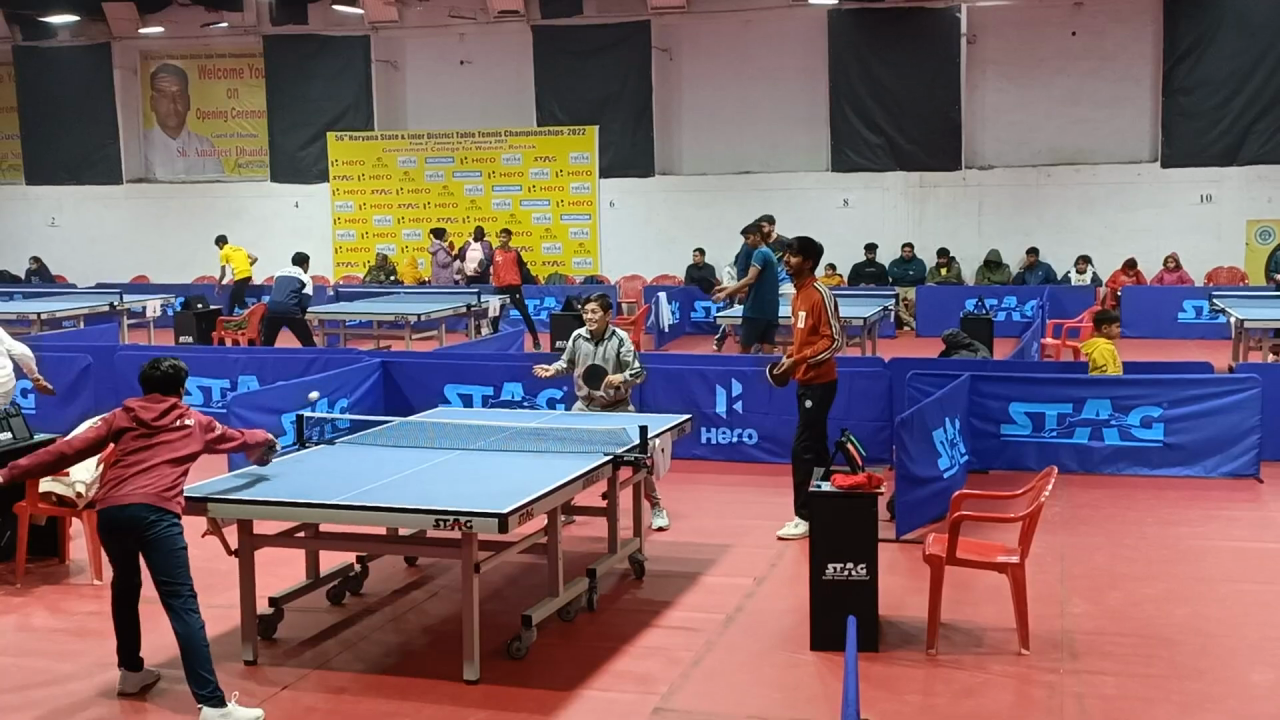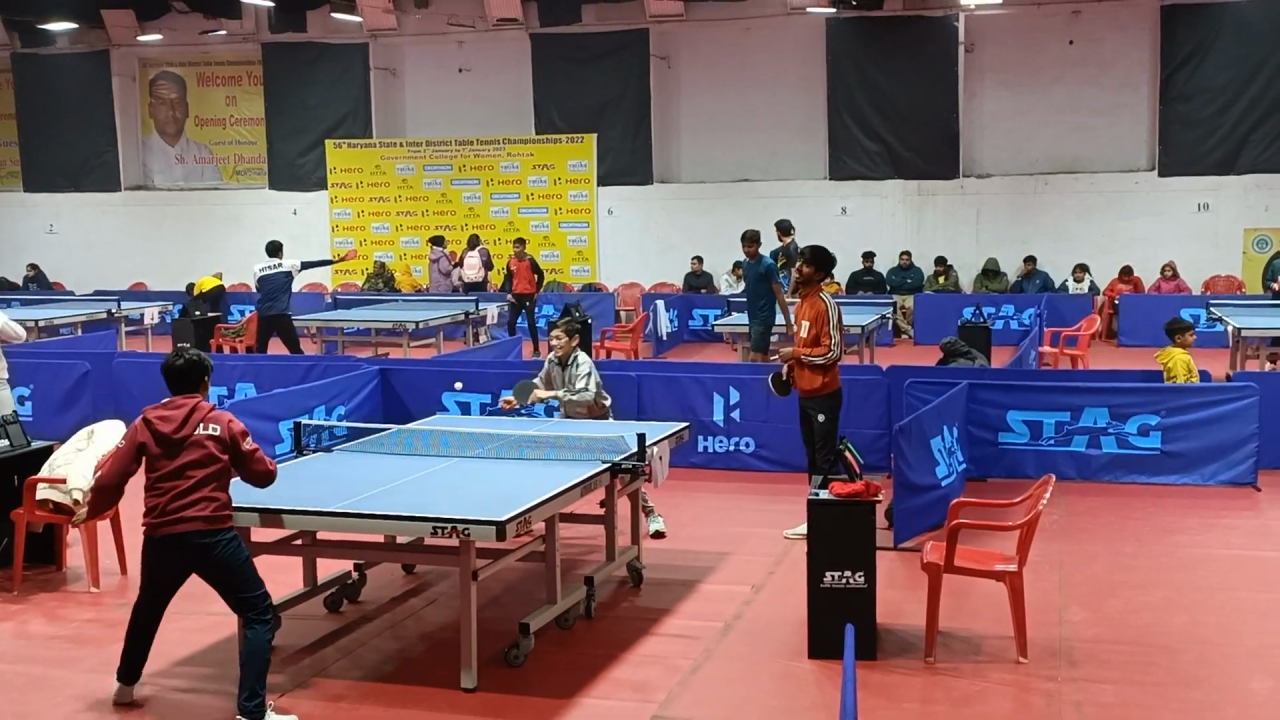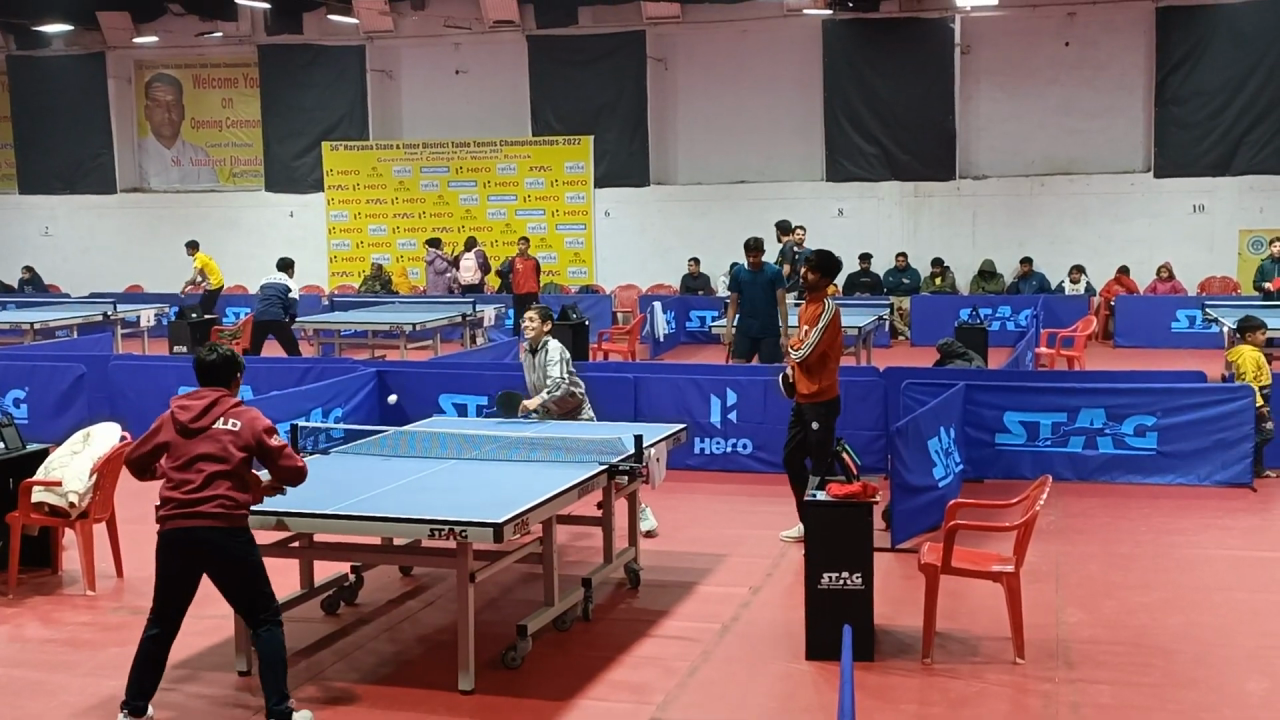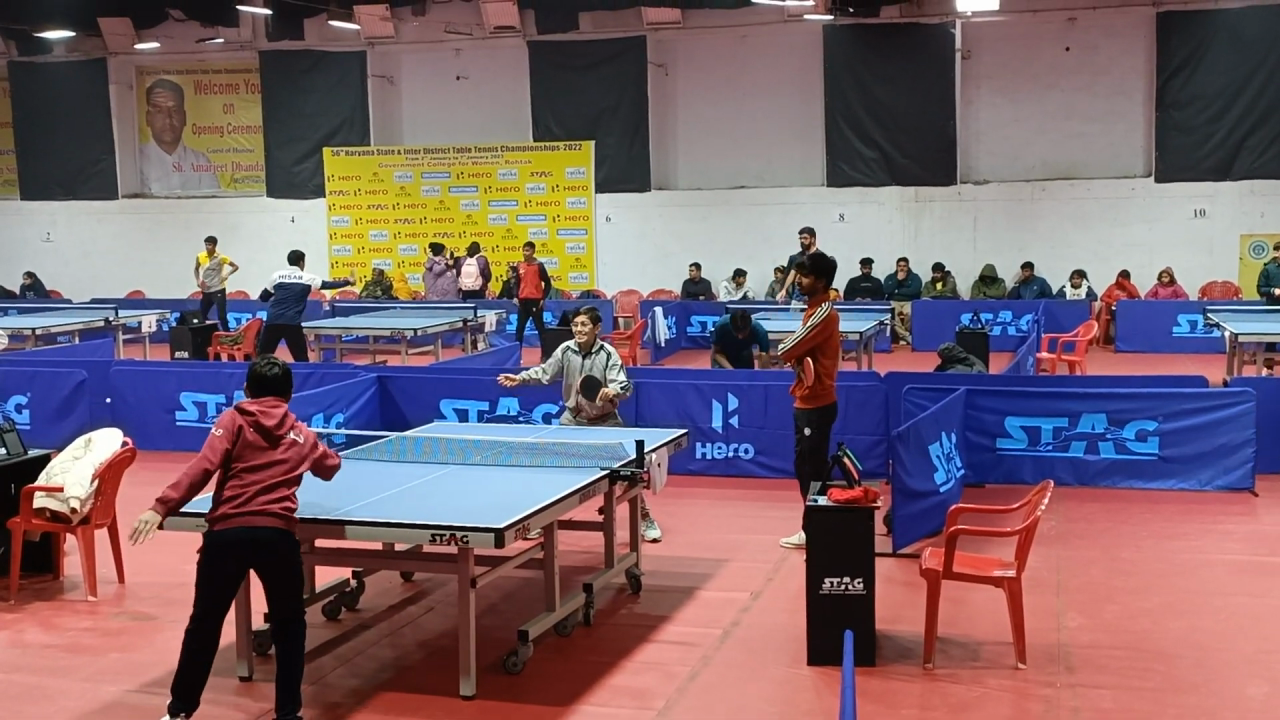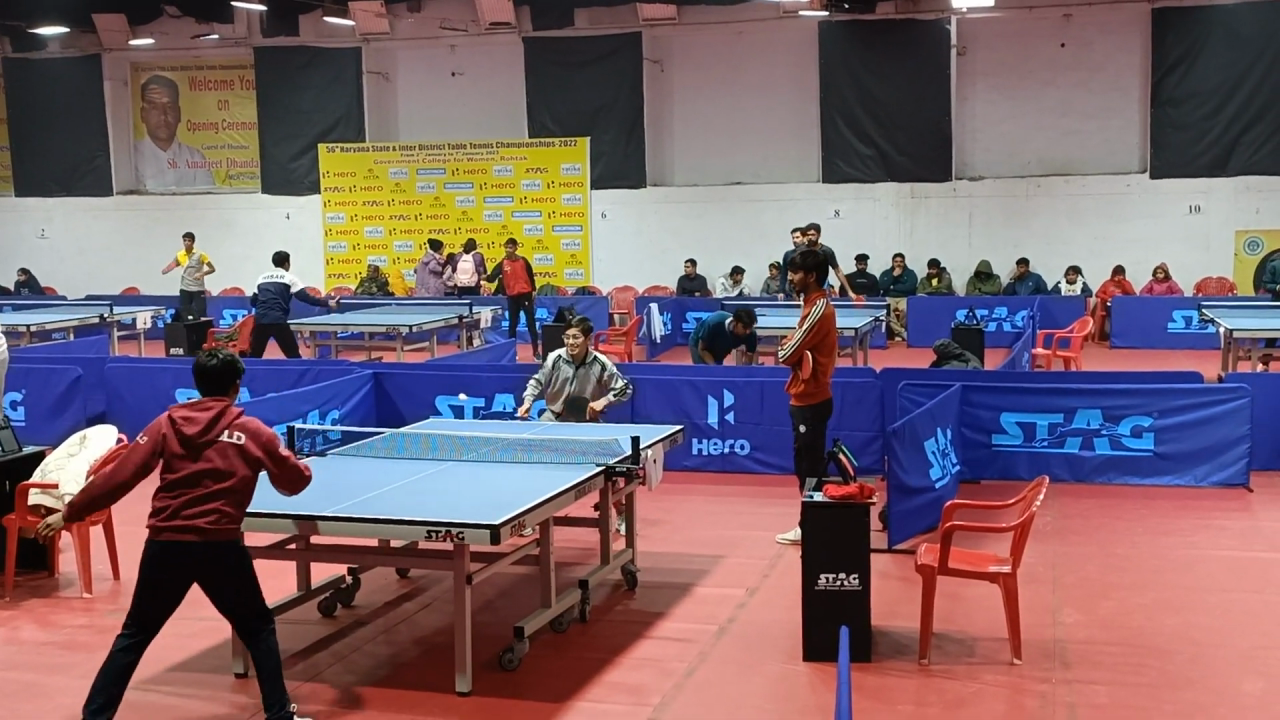
dt=0.5s
person 1, frame 1
left shoulder: (122, 416)
right shoulder: (195, 422)
left elbow: (69, 449)
right elbow: (236, 437)
right wrist: (263, 440)
left hip: (110, 511)
right hip: (154, 513)
left knee: (125, 585)
right knee: (182, 604)
left ankle: (131, 671)
person 1, frame 2
left shoulder: (143, 425)
right shoulder: (222, 422)
left elbow: (109, 483)
right elbow: (263, 475)
left wrist: (91, 510)
right wrist: (230, 466)
left hip: (161, 537)
right hip: (212, 535)
left knee: (147, 607)
right knee: (259, 615)
left ankle: (125, 685)
person 1, frame 3
left shoulder: (172, 417)
right shoulder: (248, 419)
left elbow: (134, 462)
right elbow: (294, 473)
right wrist: (269, 484)
left hip: (174, 532)
right hip: (225, 532)
left knee: (162, 621)
right knee: (265, 620)
person 1, frame 4
left shoulder: (233, 419)
right shoulder: (302, 434)
left elbow: (203, 467)
right elbow: (331, 466)
left wrist: (161, 507)
left hip: (227, 533)
right hip: (277, 535)
left knee: (204, 624)
right knee: (289, 628)
person 1, frame 5
left shoulder: (168, 424)
right shoulder: (251, 431)
left elbow: (120, 474)
right elbow: (296, 480)
left wrist: (70, 512)
right wrist: (266, 466)
left hip: (165, 544)
right hip: (219, 546)
left knee: (134, 635)
right knee: (257, 628)
person 2, frame 1
left shoulder: (820, 295)
right shoulder: (798, 294)
left elbow: (834, 341)
left wrist: (798, 360)
right wrist: (790, 356)
left hip: (819, 382)
right hip: (805, 381)
left knee: (802, 448)
right knee: (816, 448)
left ankle: (804, 517)
person 2, frame 2
left shoulder: (826, 306)
right shoulder: (801, 304)
left elbow: (832, 352)
left wrist: (794, 353)
right wrist: (790, 364)
left hip: (824, 395)
right hip: (805, 393)
left knee: (826, 462)
right knee: (813, 459)
person 2, frame 3
left shoulder: (827, 310)
right shoulder: (806, 306)
left elbow: (805, 352)
left wrist: (791, 343)
right wrist: (791, 366)
left hip: (821, 401)
right hip: (802, 398)
left knee: (820, 468)
right knee: (791, 459)
right ankle: (808, 522)
person 2, frame 4
left shoulder: (823, 313)
right shoulder: (816, 309)
left elbow: (786, 351)
right elbow: (802, 350)
left wrist: (792, 350)
right wrist: (798, 358)
left hip: (816, 404)
right hip: (808, 401)
left knee: (814, 471)
right knee: (804, 468)
person 2, frame 5
left shoulder: (818, 310)
right shoulder: (815, 305)
left elbow: (786, 355)
right elbow: (795, 347)
left wrist: (787, 348)
right wrist: (791, 347)
left hip: (810, 400)
right hip: (806, 397)
left knee: (810, 467)
right knee: (805, 465)
person 3, frame 1
left shoulder: (620, 339)
right shoulder: (577, 337)
left elbow: (639, 373)
right elbow: (567, 362)
left wrist: (621, 378)
right wrist: (553, 369)
left hip: (617, 408)
right hip: (586, 406)
left ankle: (656, 507)
person 3, frame 2
left shoulder: (583, 363)
right shoulder: (551, 360)
left elbow: (587, 397)
right elbow: (540, 382)
left wrist: (553, 394)
right wrist: (517, 398)
left hip: (597, 422)
right hip: (569, 421)
left ankle: (652, 516)
person 3, frame 3
left shoulder: (554, 349)
right shoulder: (526, 350)
left elbow: (560, 384)
left wrist: (537, 401)
right wrist: (530, 403)
left hip: (576, 414)
right hip: (548, 416)
left ankle: (641, 510)
person 3, frame 4
left shoulder: (608, 354)
right shoulder: (566, 350)
left elbow: (624, 386)
right elbow: (545, 371)
left wrist: (613, 391)
right wrist: (520, 378)
left hip: (605, 421)
right hip: (573, 419)
left ankle: (646, 521)
person 3, frame 5
left shoulder: (600, 364)
right shoulder: (555, 358)
left elbow: (625, 388)
right elbow: (537, 381)
left wrist: (603, 401)
right wrist: (528, 401)
left hip: (587, 422)
right hip: (555, 419)
left knee: (607, 470)
right knee: (535, 467)
left ankle: (622, 516)
right ankle: (530, 516)
